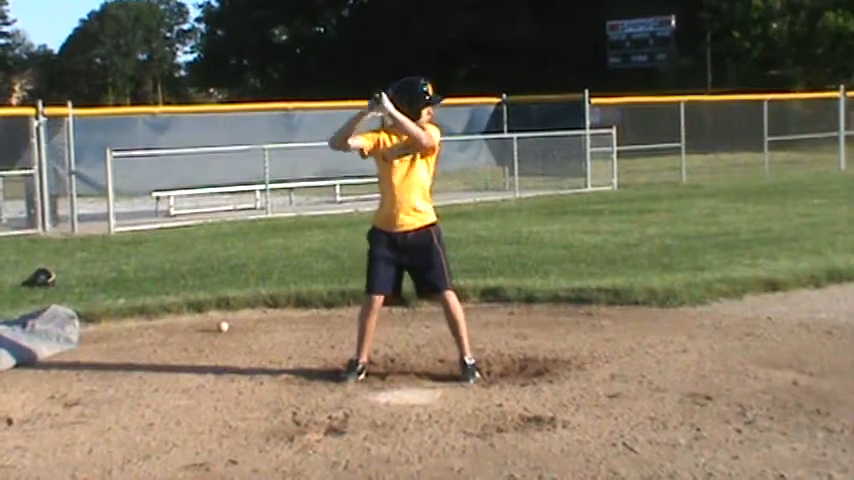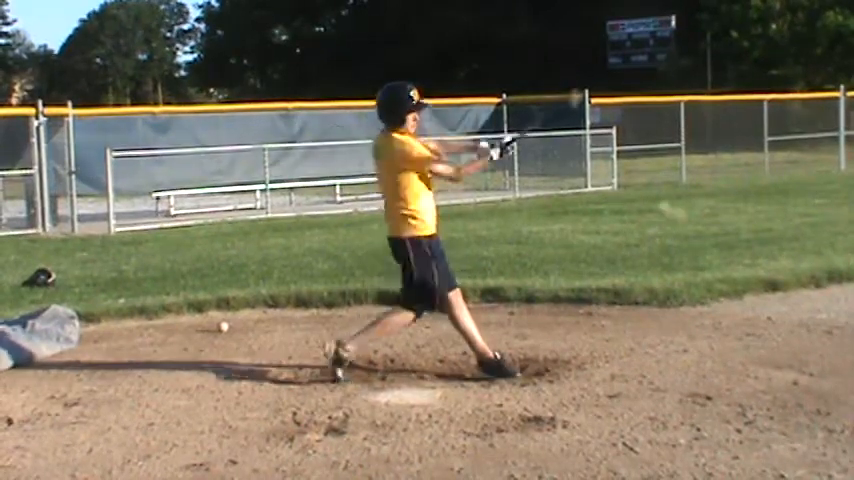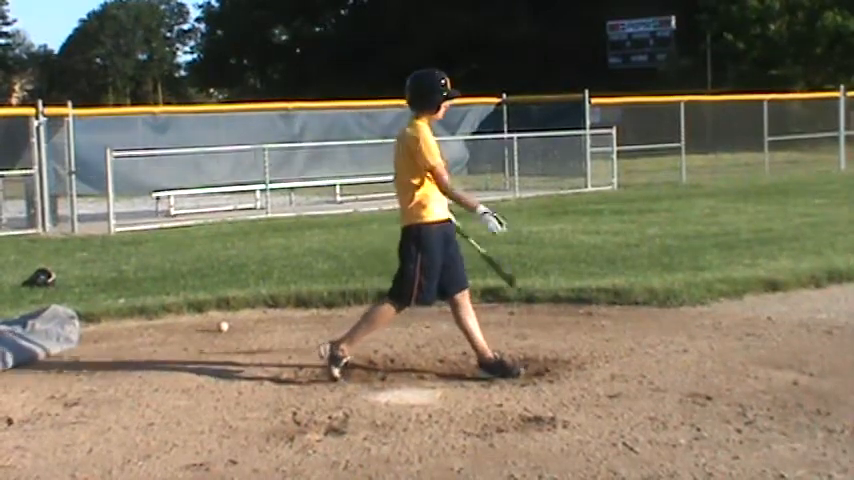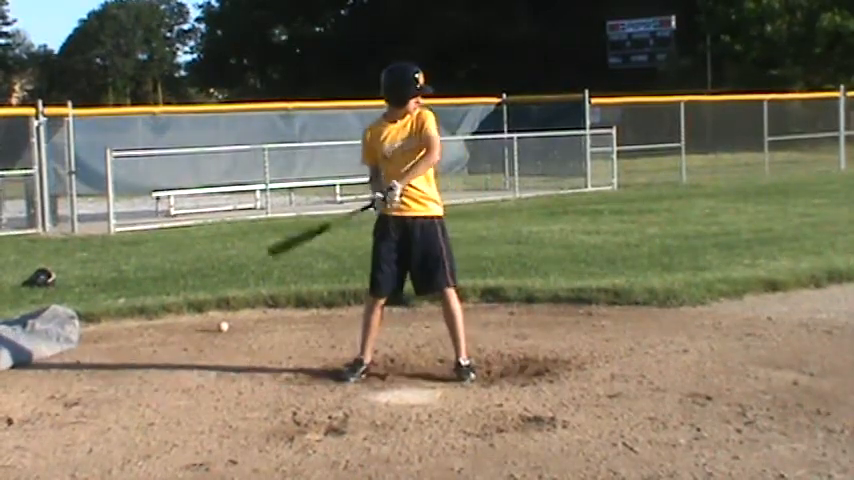
dt=1s
person 1, frame 1
left shoulder: (431, 132)
right shoulder: (379, 138)
left elbow: (423, 140)
right elbow: (337, 143)
left wrist: (391, 112)
right wrist: (364, 113)
left hip: (423, 229)
right hip: (386, 231)
left knee: (446, 295)
right knee: (373, 299)
left ankle: (467, 359)
right ankle: (360, 361)
person 1, frame 2
left shoulder: (387, 140)
right shoulder: (406, 148)
left elbow: (436, 148)
right elbow: (453, 174)
left wrist: (474, 146)
right wrist: (484, 158)
left hip: (420, 234)
right hip: (415, 237)
left knee: (452, 295)
right knee: (414, 307)
left ankle: (486, 356)
right ankle: (344, 348)
person 1, frame 3
left shoulder: (410, 132)
right shoulder: (421, 134)
right elbow: (443, 182)
right wrist: (479, 209)
left hip: (437, 224)
right hip: (424, 225)
left knee: (459, 293)
right knee: (400, 298)
left ankle: (486, 358)
right ankle: (340, 349)
person 1, frame 4
left shoulder: (424, 118)
right shoulder: (373, 133)
left elbow: (434, 153)
right elbow: (375, 175)
left wrist: (400, 182)
right wrist: (378, 190)
left hip: (427, 217)
right hip: (391, 220)
left knee: (447, 290)
right knee: (378, 295)
left ankle: (462, 360)
right ankle: (364, 359)
